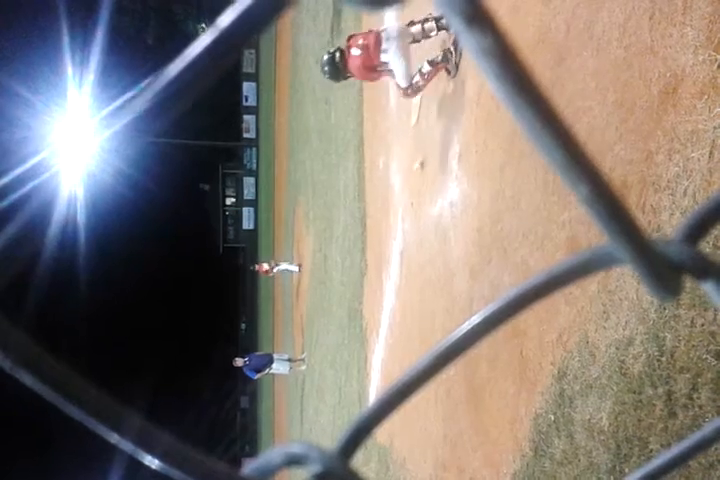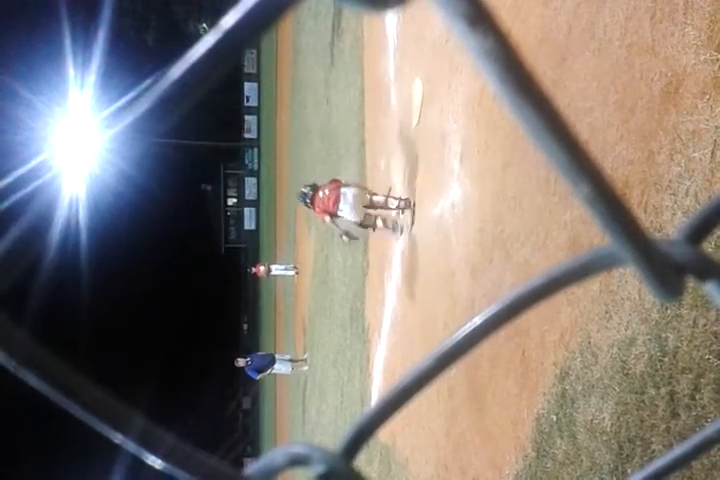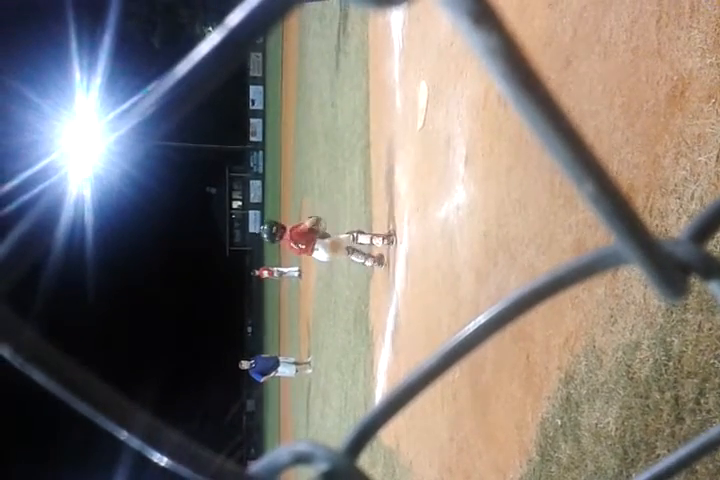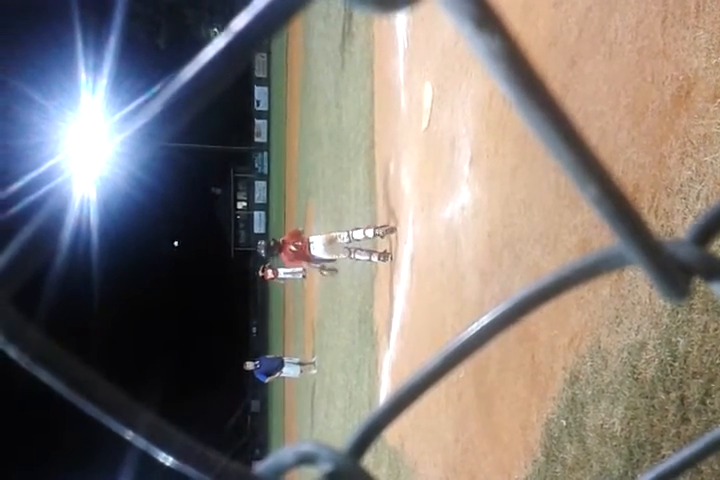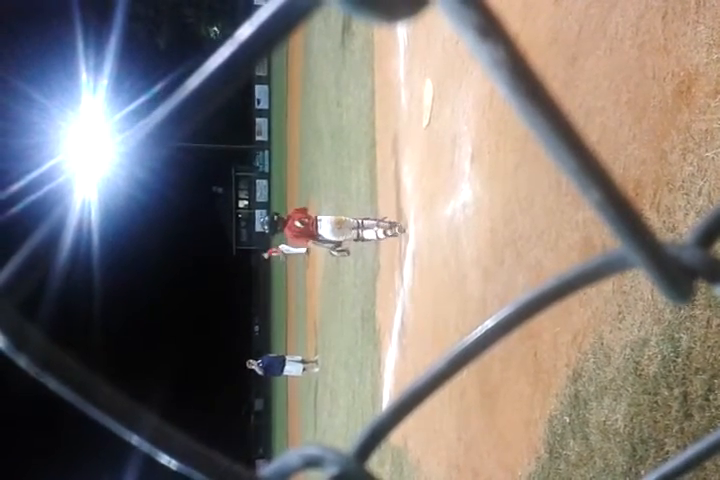
dt=1s
person 1, frame 1
left shoulder: (358, 70)
right shoulder: (352, 42)
left elbow: (389, 74)
left hip: (393, 51)
left knee: (407, 90)
left ankle: (444, 58)
right ankle: (438, 24)
person 1, frame 2
left shoulder: (318, 207)
right shoulder: (330, 184)
left elbow: (328, 219)
right elbow: (349, 185)
left wrist: (343, 233)
right wrist: (367, 190)
left hip: (347, 211)
right knee: (372, 200)
left ankle: (394, 226)
right ankle: (402, 204)
person 1, frame 3
left shoulder: (286, 243)
right shoulder: (291, 232)
right elbow: (309, 223)
right wrist: (316, 219)
left hip: (319, 254)
right hip: (323, 246)
left knee: (350, 250)
right knee: (354, 236)
left ankle: (374, 261)
right ankle: (383, 239)
person 1, frame 4
left shoulder: (287, 259)
left hip: (316, 250)
right hip: (316, 242)
left knee: (350, 253)
right knee: (349, 235)
left ankle: (378, 257)
right ankle: (375, 231)
person 1, frame 5
left shoulder: (291, 236)
right shoulder: (292, 217)
left elbow: (310, 242)
left wrist: (330, 247)
left hip: (324, 233)
right hip: (322, 220)
left knee: (358, 234)
right knee: (360, 223)
left ankle: (389, 231)
right ankle: (389, 227)
